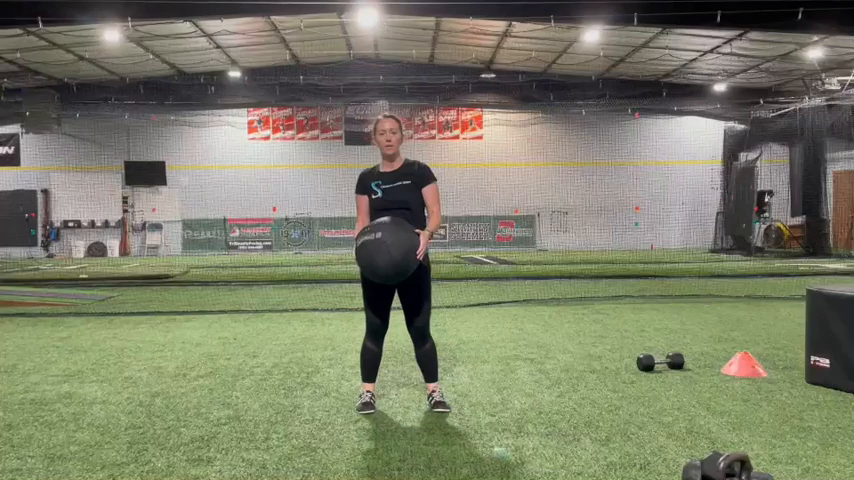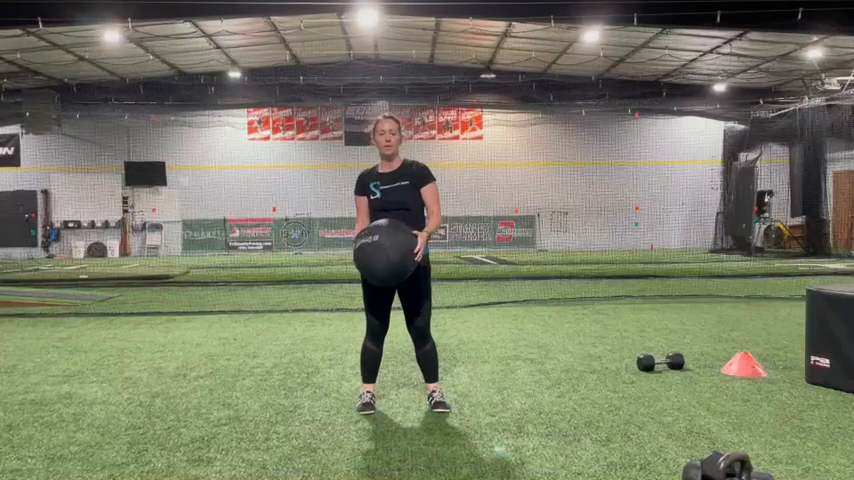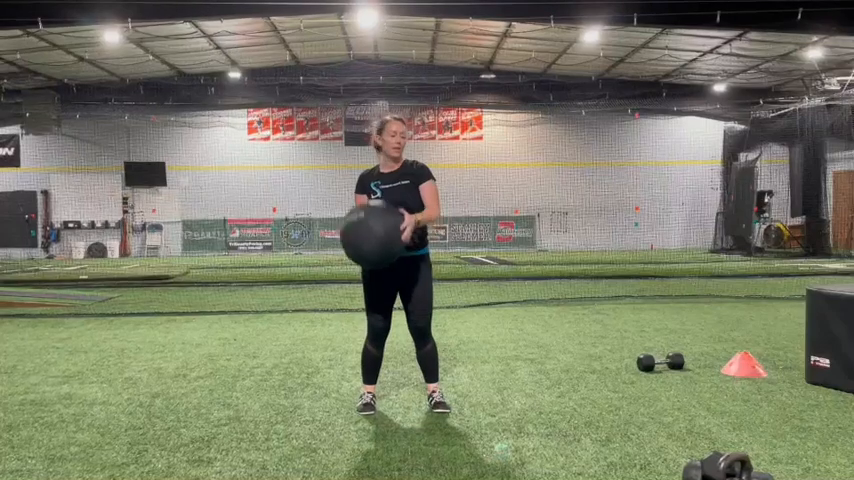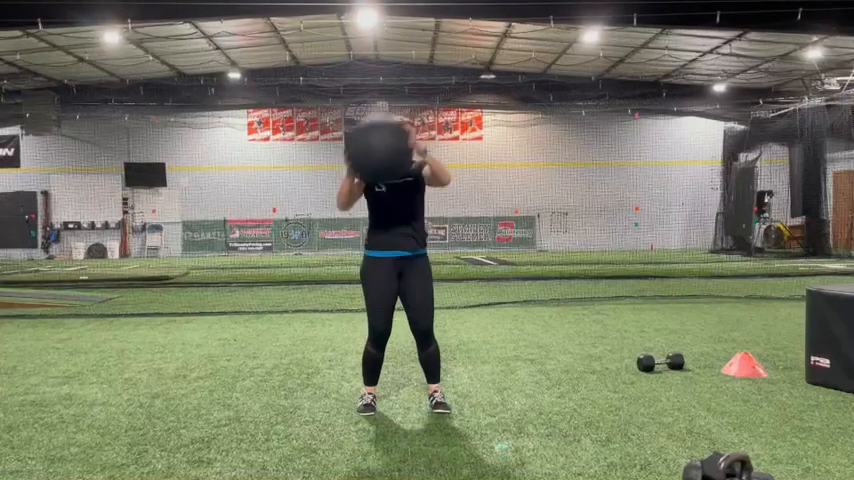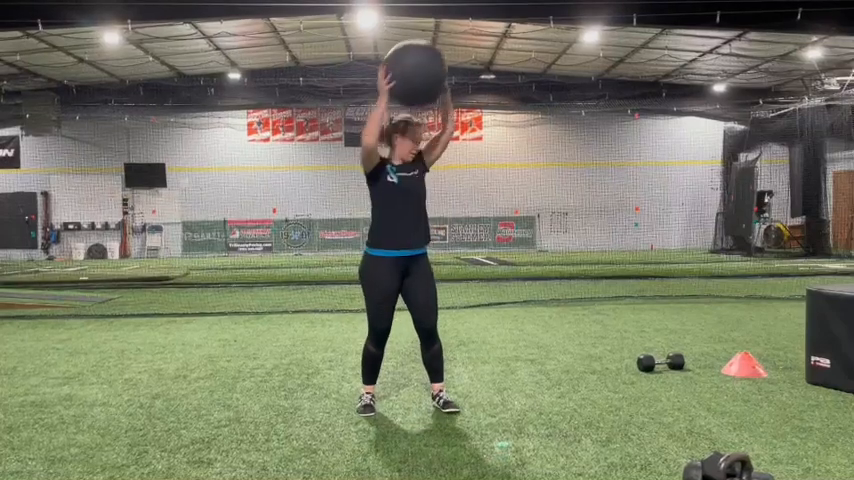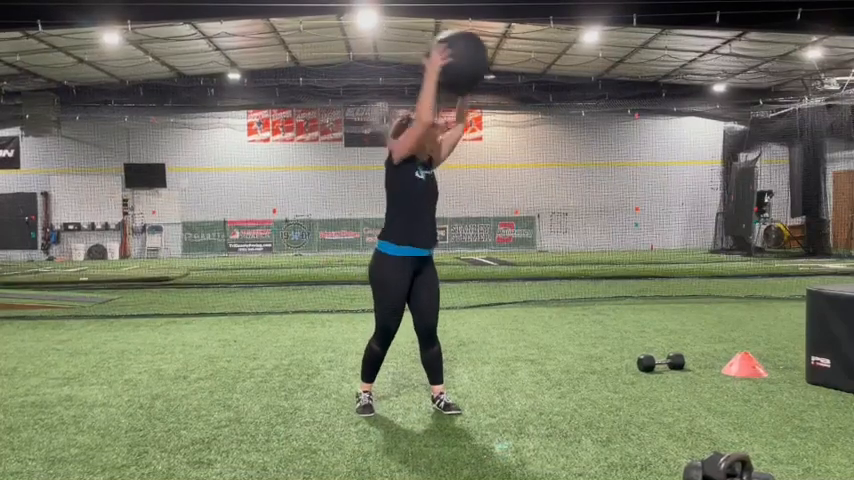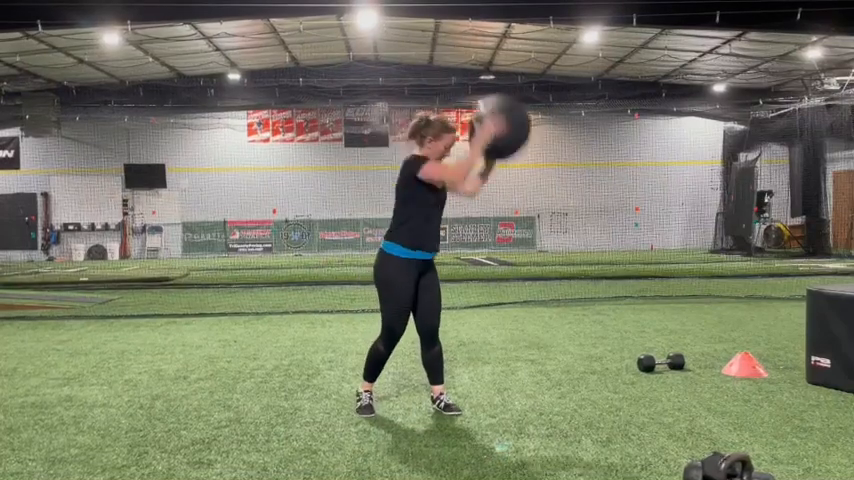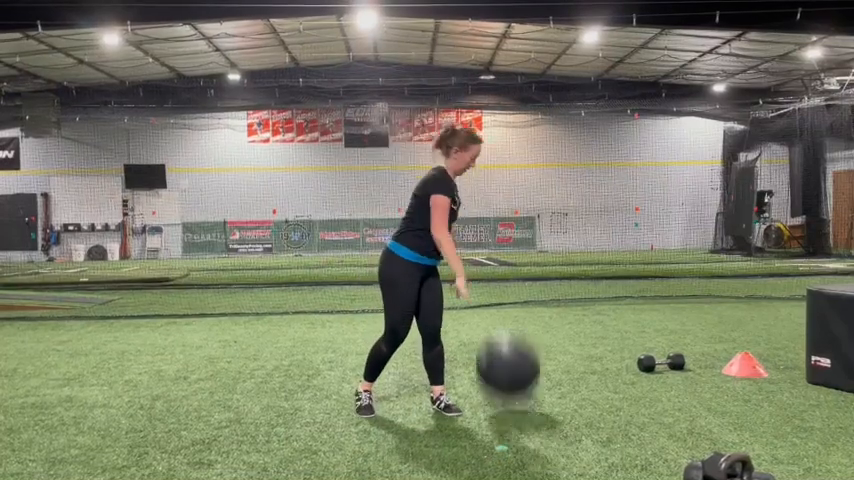
dt=0.2s
person 1, frame 1
left shoulder: (419, 171)
right shoulder: (366, 178)
left elbow: (435, 213)
right elbow: (363, 220)
left wrist: (427, 233)
left hip: (414, 262)
left knee: (420, 328)
right knee: (375, 327)
left ankle: (434, 391)
right ankle: (367, 392)
person 1, frame 2
left shoulder: (418, 171)
right shoulder: (365, 179)
left elbow: (435, 213)
right elbow: (363, 222)
left wrist: (425, 234)
left hip: (414, 262)
left knee: (420, 328)
right knee: (375, 328)
left ankle: (434, 391)
right ankle: (367, 392)
person 1, frame 3
left shoulder: (417, 171)
right shoulder: (366, 179)
left elbow: (434, 211)
left wrist: (415, 219)
left hip: (416, 262)
right hip: (379, 264)
left knee: (421, 328)
right knee: (377, 329)
left ankle: (434, 391)
right ankle: (368, 392)
person 1, frame 4
left shoulder: (418, 172)
left elbow: (444, 178)
right elbow: (343, 204)
left wrist: (423, 152)
right wrist: (352, 171)
left hip: (415, 263)
right hip: (378, 264)
left knee: (424, 330)
right knee: (378, 332)
left ankle: (435, 392)
right ankle: (369, 393)
person 1, frame 5
left shoulder: (419, 166)
right shoulder: (377, 167)
left elbow: (448, 132)
right elbow: (368, 141)
left wrist: (443, 92)
right wrist: (384, 96)
left hip: (417, 262)
right hip: (380, 263)
left knee: (428, 330)
right knee: (379, 331)
left ankle: (439, 392)
right ankle: (368, 392)
person 1, frame 6
left shoulder: (427, 163)
right shoulder: (398, 161)
left elbow: (458, 128)
right elbow: (424, 119)
right wrist: (431, 74)
left hip: (423, 262)
right hip: (392, 261)
left knee: (428, 330)
right knee: (386, 331)
left ankle: (439, 394)
right ankle: (365, 391)
person 1, frame 7
left shoulder: (435, 178)
right shoulder: (414, 164)
left elbow: (470, 185)
right elbow: (458, 177)
left wrist: (487, 156)
right wrist: (480, 141)
left hip: (424, 264)
right hip: (397, 263)
left knee: (430, 331)
right knee: (392, 331)
left ankle: (438, 395)
right ankle: (365, 391)
person 1, frame 8
left shoulder: (445, 183)
right shoulder: (440, 182)
right elbow: (439, 232)
left wrist: (458, 270)
right wrist: (460, 274)
left hip: (425, 268)
right hip: (400, 265)
left knee: (432, 332)
right knee: (396, 333)
left ankle: (438, 395)
right ankle: (364, 390)
